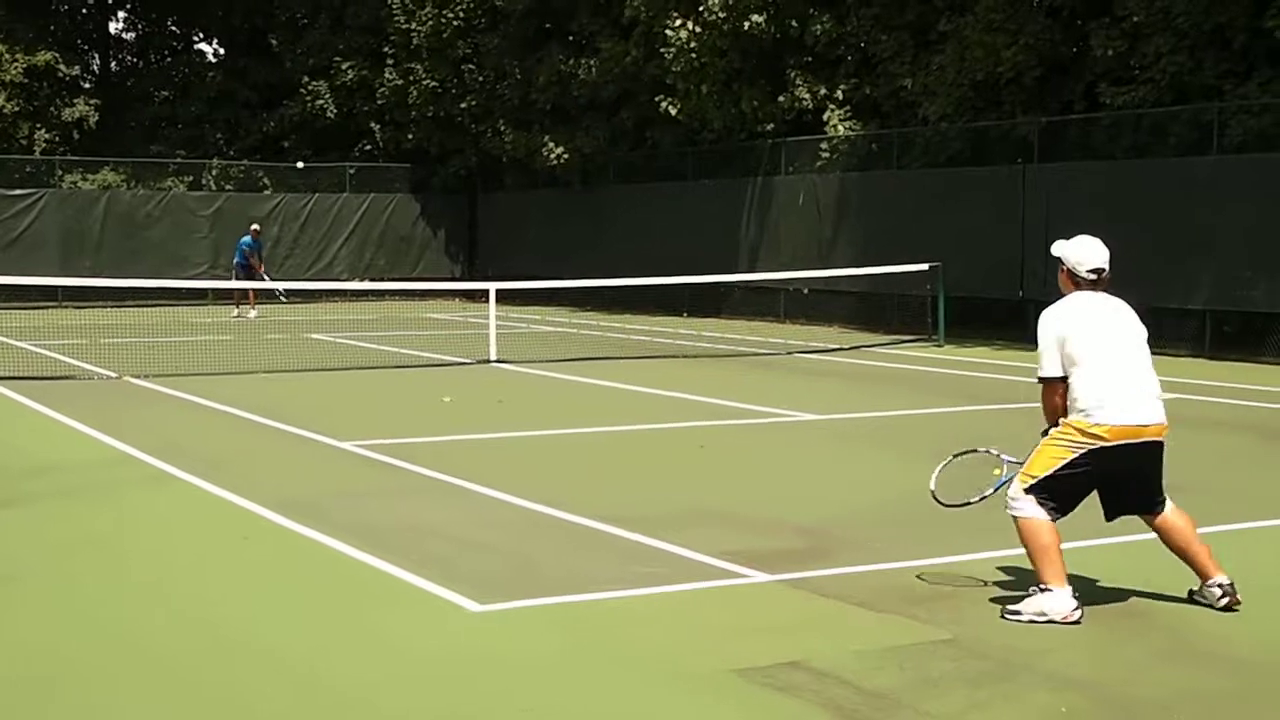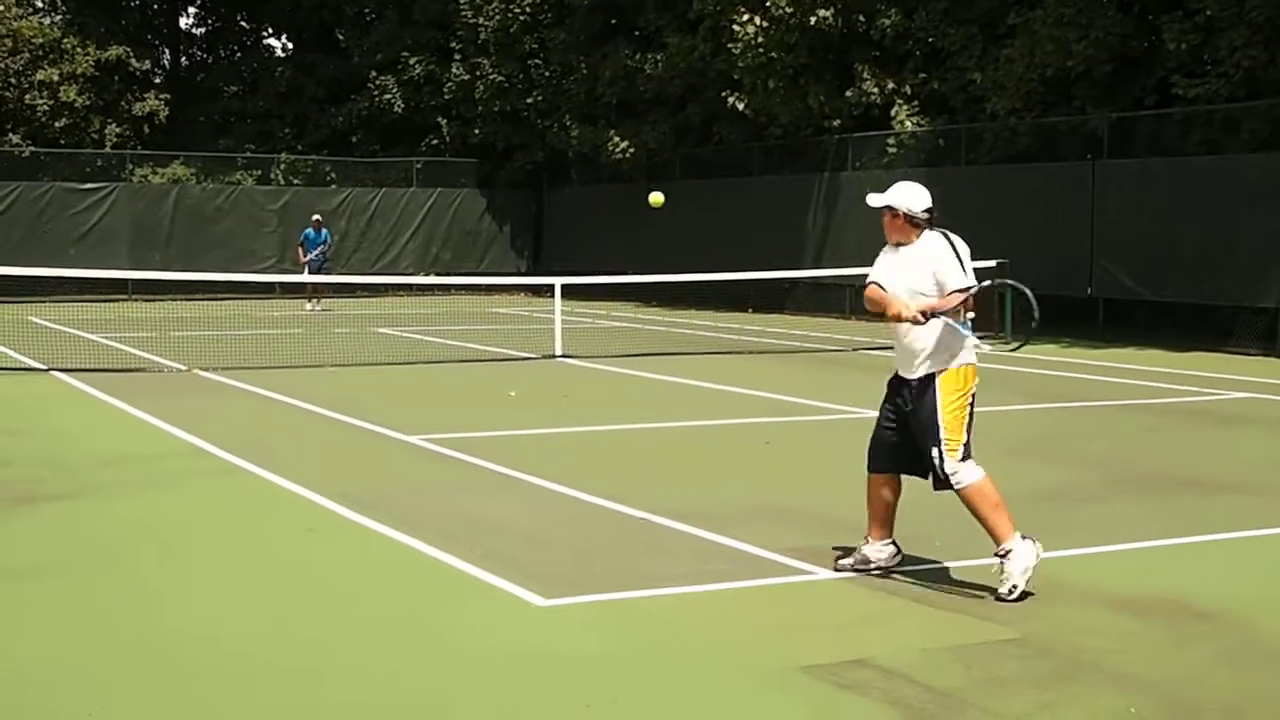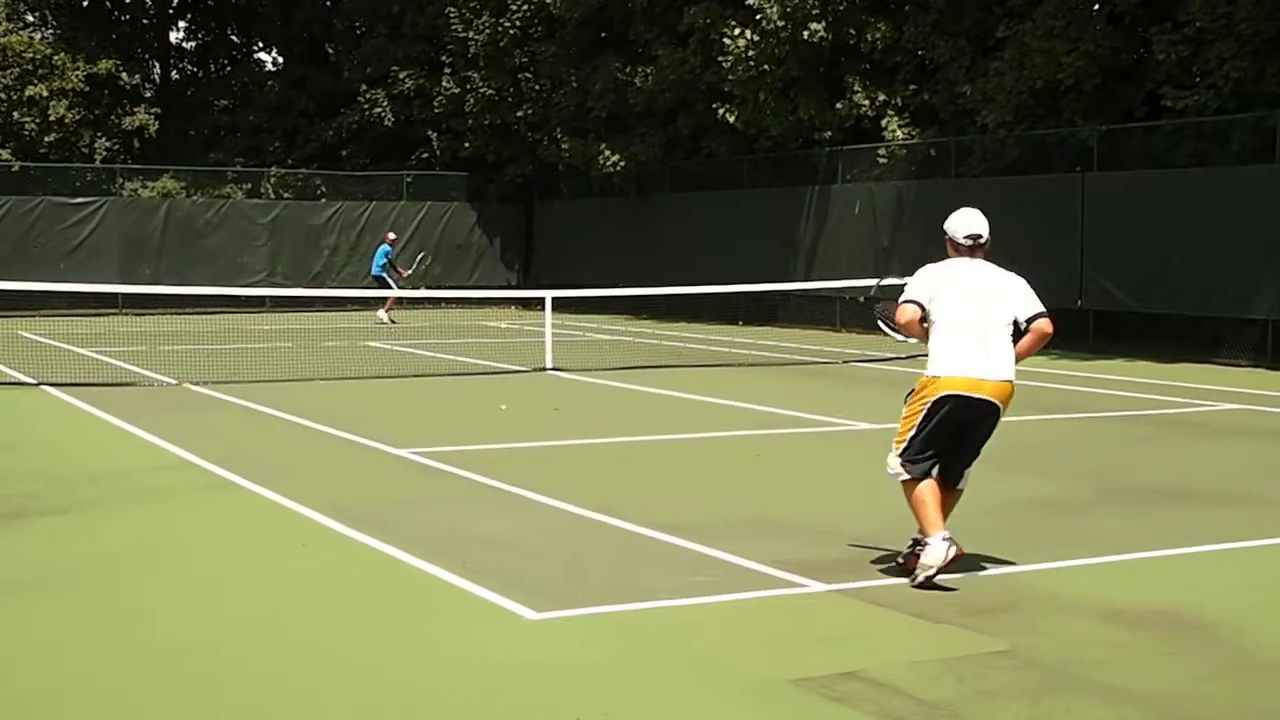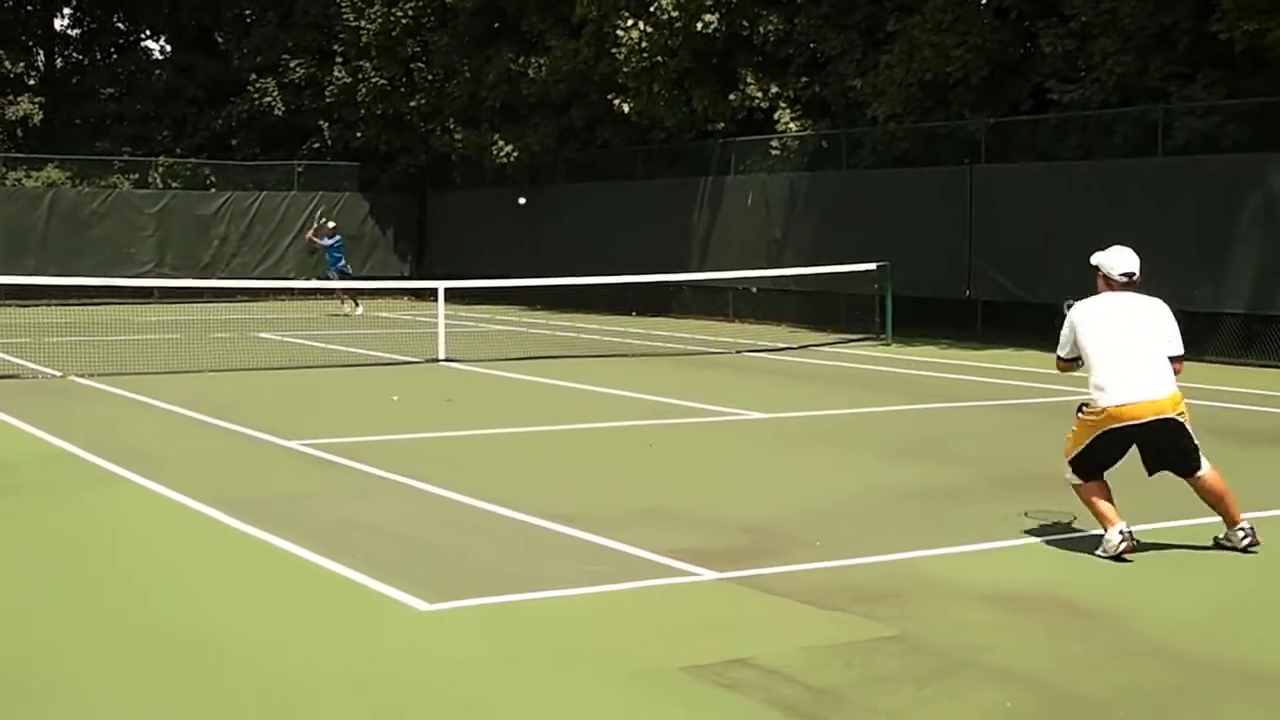
dt=1s
person 1, frame 1
left shoulder: (1056, 314)
right shoulder: (1124, 311)
left elbow: (1053, 392)
left wrist: (1054, 434)
left hip: (1098, 427)
right hip: (1150, 426)
left knee: (1025, 497)
right knee: (1153, 506)
left ankle: (1056, 595)
right ankle: (1216, 583)
person 1, frame 2
left shoulder: (944, 245)
right shoulder: (891, 253)
left elbow: (961, 299)
right elbow: (873, 295)
left wrist: (928, 309)
right wrist: (891, 306)
left hip: (947, 374)
right hip: (908, 376)
left knee: (954, 465)
right knee: (882, 459)
left ankle: (1016, 550)
right ankle: (879, 546)
person 1, frame 3
left shoulder: (931, 274)
right shoulder: (1013, 281)
left elbow: (905, 318)
right elbow: (1043, 328)
right wrist: (1010, 357)
left hip: (946, 383)
right hip: (996, 387)
left knee: (909, 465)
right knee: (952, 470)
left ankle: (935, 541)
right ankle: (924, 546)
person 1, frame 4
left shoulder: (1081, 311)
right shoulder: (1157, 307)
left elbow: (1064, 363)
right elbow: (1176, 365)
left hip: (1112, 411)
right hip: (1164, 405)
left knee: (1081, 469)
right knee: (1194, 467)
left ankle: (1116, 532)
right ankle: (1240, 529)
